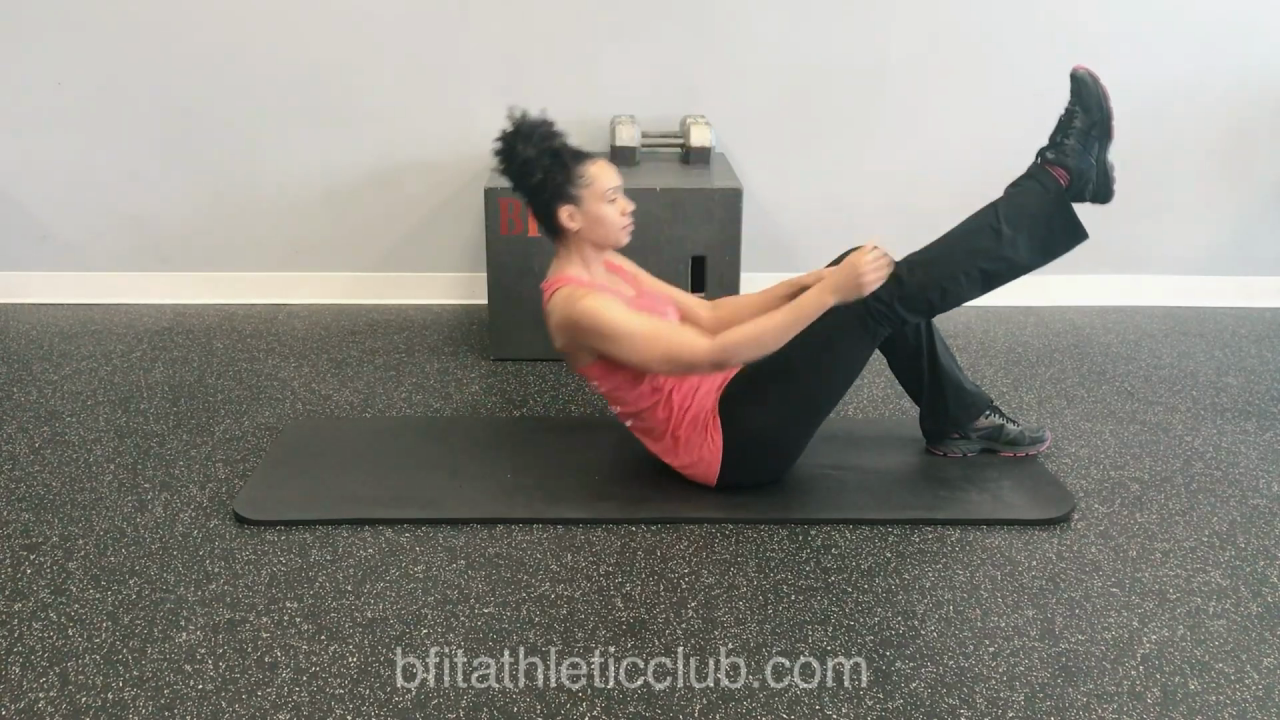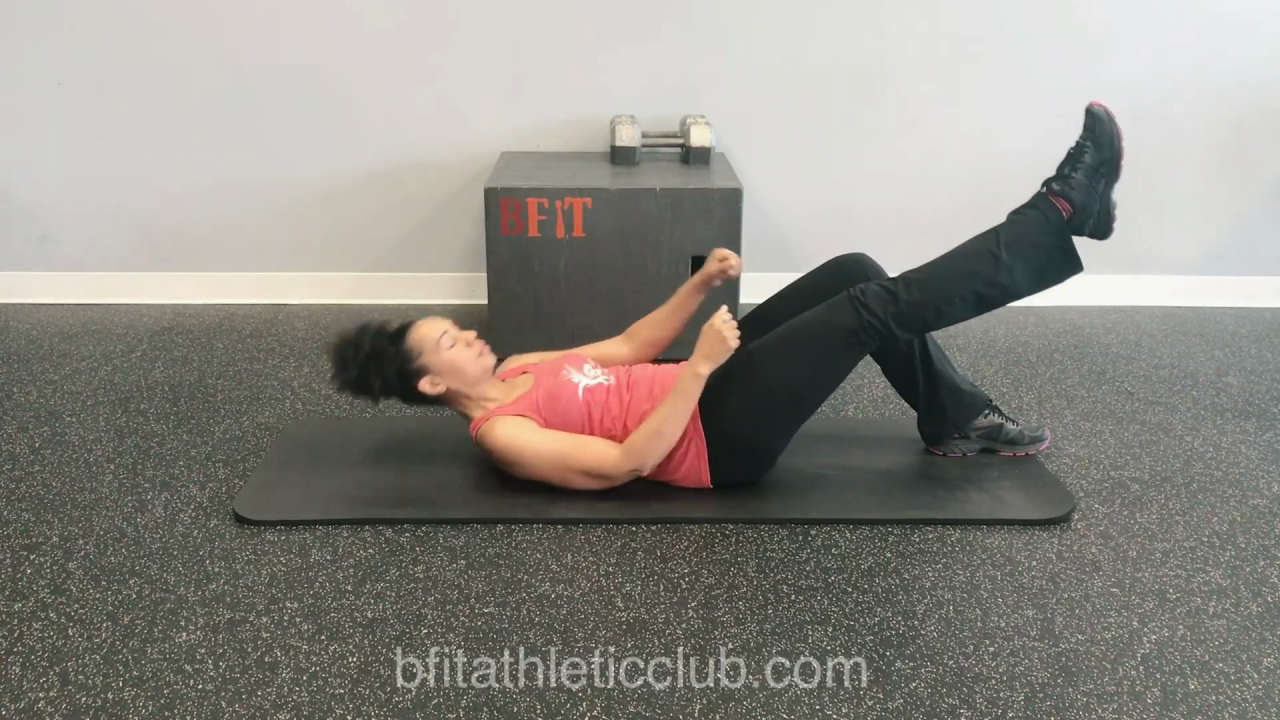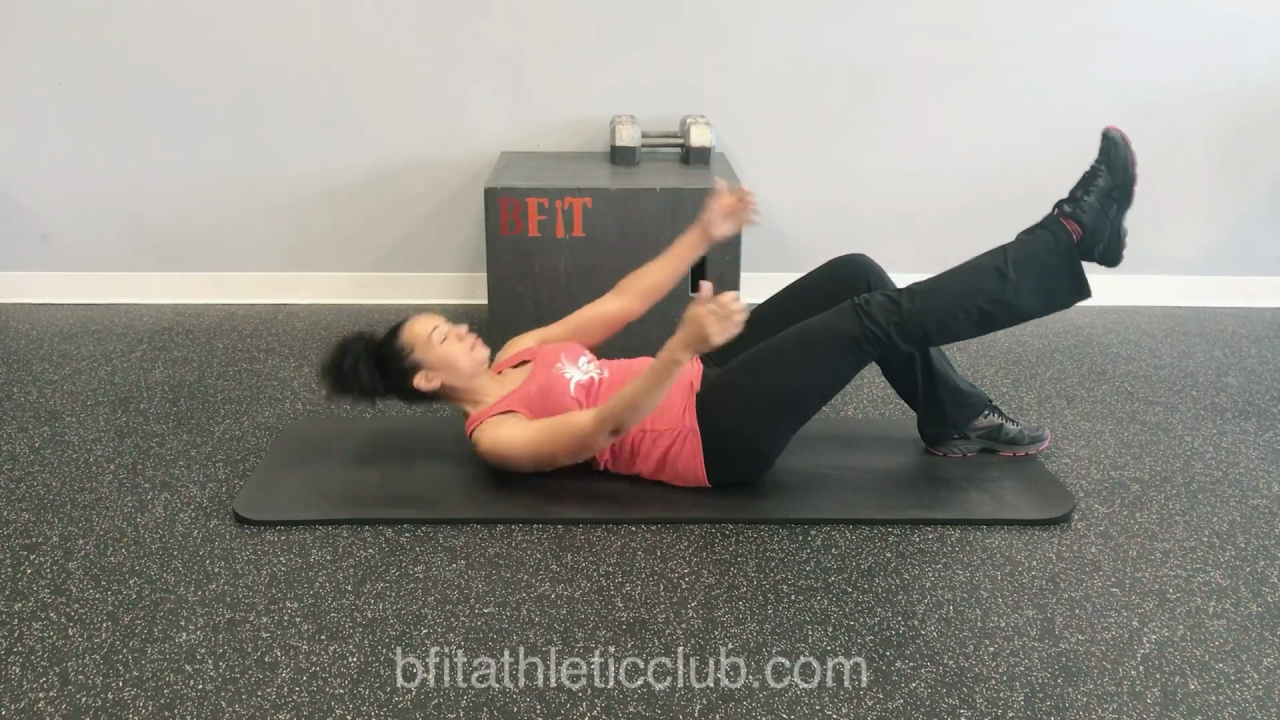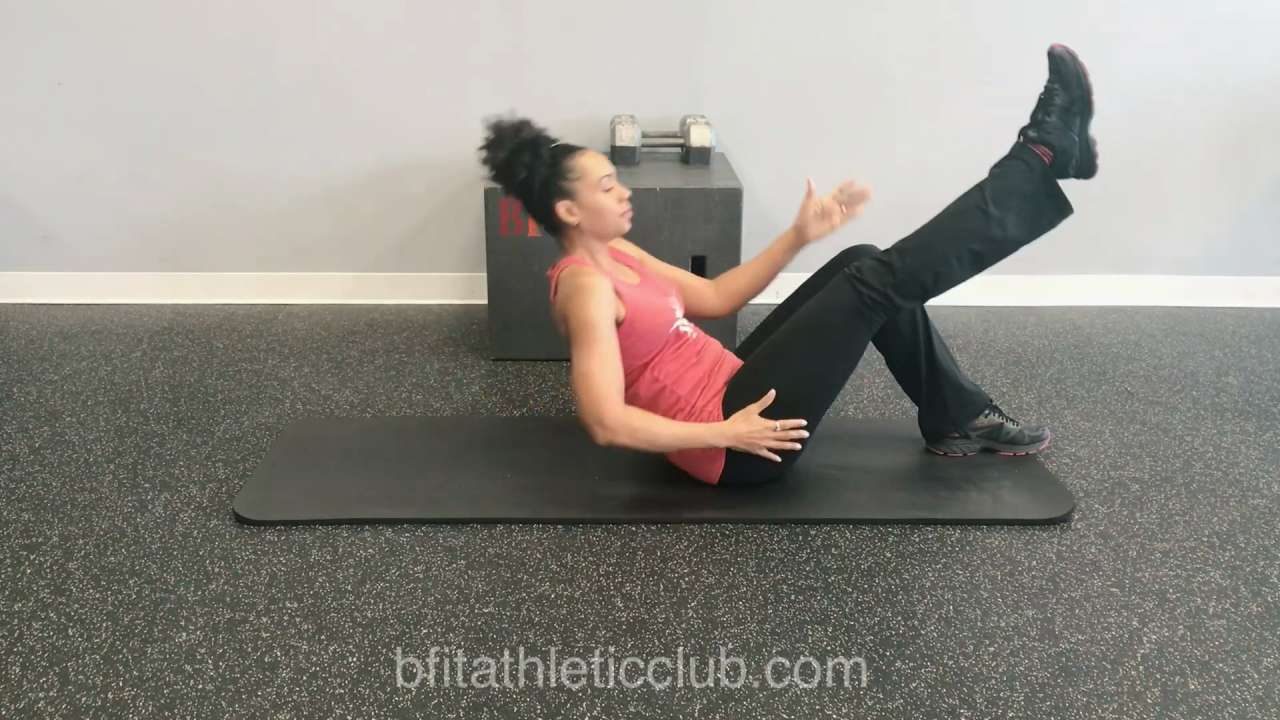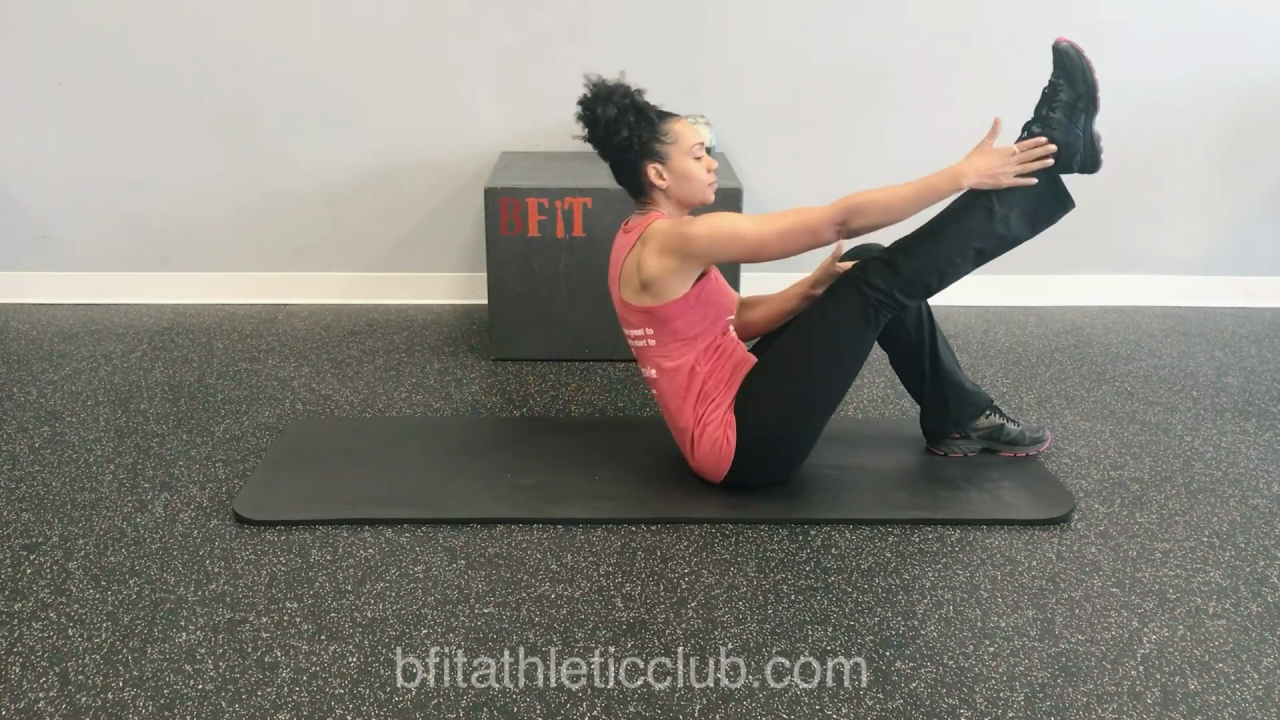
dt=0.5s
person 1, frame 1
left shoulder: (603, 265)
right shoulder: (578, 307)
left elbow: (709, 315)
right elbow: (716, 350)
left wrist: (810, 282)
right wrist: (828, 296)
left hip: (731, 397)
right hip: (732, 440)
left knee: (872, 278)
right knee: (888, 298)
left ankle: (959, 424)
right ankle: (1059, 180)
person 1, frame 2
left shoulder: (511, 374)
right shoulder: (497, 432)
left elbow: (626, 348)
right elbow: (625, 463)
left wrist: (698, 285)
right wrist: (702, 363)
left hip: (695, 393)
right hip: (714, 439)
left knee: (853, 273)
right knee: (876, 311)
left ankle: (958, 422)
right ankle: (1058, 214)
person 1, frame 3
left shoulder: (516, 355)
right shoulder: (492, 433)
left elbow: (620, 303)
right elbow: (604, 428)
left wrist: (700, 234)
right wrist: (682, 346)
left hip: (704, 391)
right hip: (715, 440)
left knee: (853, 274)
right knee: (878, 319)
left ankle: (956, 422)
right ankle: (1069, 236)
person 1, frame 4
left shoulder: (611, 254)
right shoulder: (585, 286)
left elbow: (715, 297)
right elbow: (608, 422)
left wrist: (798, 235)
right wrist: (727, 433)
left hip: (733, 390)
right hip: (731, 449)
left knee: (863, 264)
right knee: (878, 283)
left ankle: (958, 423)
right ankle: (1041, 155)
person 1, frame 5
left shoulder: (649, 235)
right shoulder: (681, 238)
right elbow: (839, 220)
left wrist: (814, 287)
right wrist: (963, 174)
left hip: (739, 407)
right hip: (748, 441)
left knee: (869, 267)
right knee: (881, 282)
left ankle: (959, 422)
right ankle: (1052, 146)
